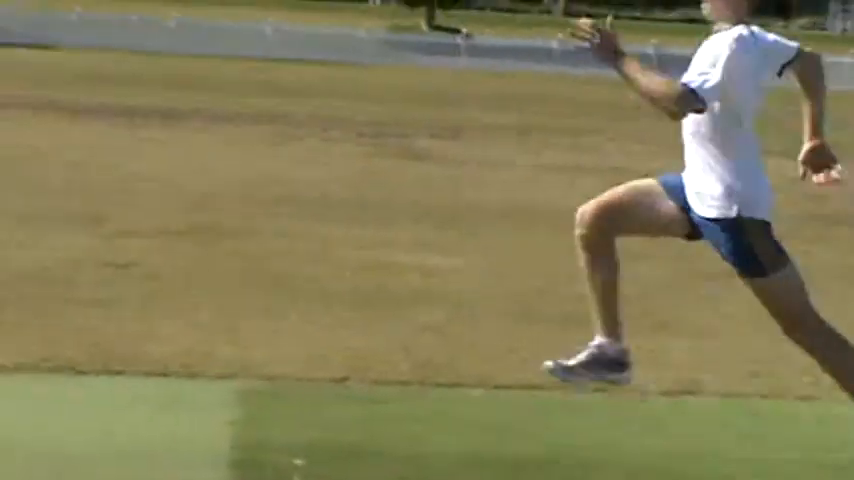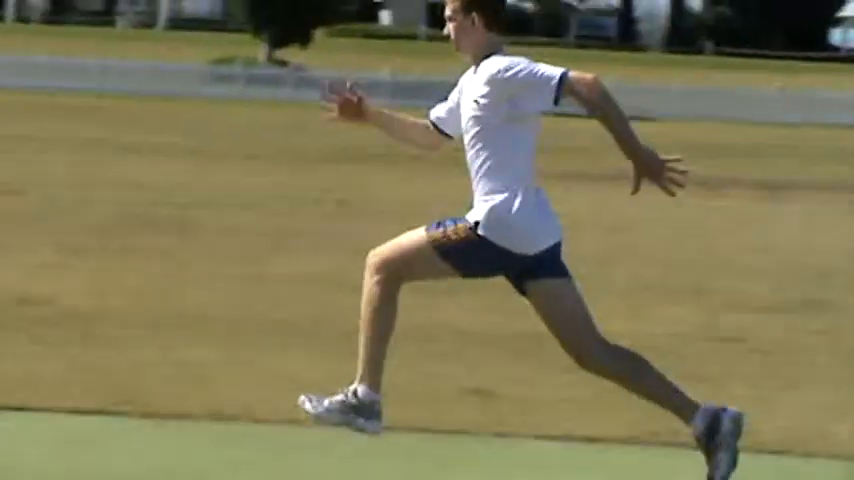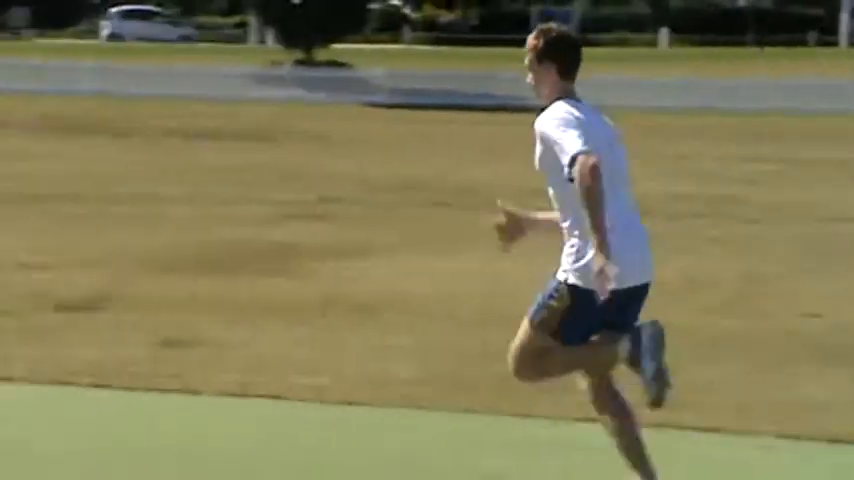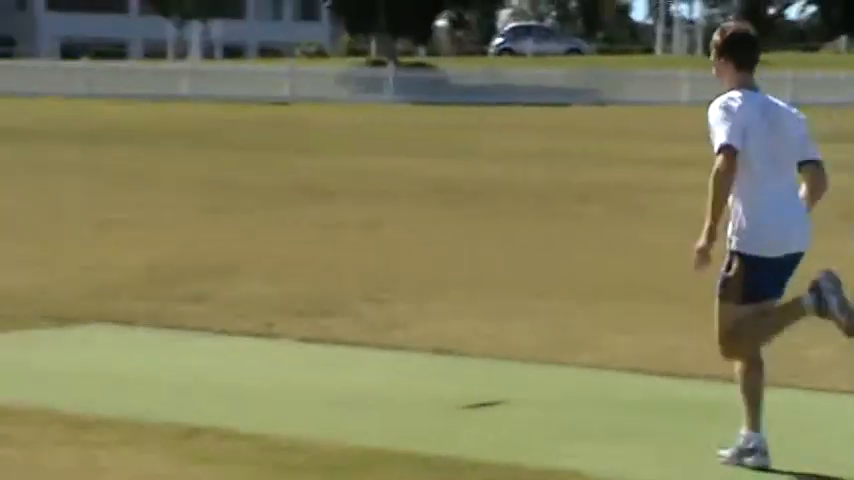
dt=0.5s
person 1, frame 1
left shoulder: (732, 45)
right shoulder: (749, 36)
left elbow: (678, 105)
right elbow: (809, 62)
left wrist: (619, 61)
right wrist: (814, 138)
left hip: (730, 202)
right hip: (697, 188)
left knee: (800, 324)
right knee: (591, 220)
right ankle: (609, 350)
person 1, frame 2
left shoulder: (503, 73)
right shoulder: (473, 80)
left elbow: (589, 85)
right elbow: (430, 134)
left wrist: (639, 154)
right wrist: (368, 115)
left hip: (497, 228)
right hip: (532, 234)
left knee: (381, 266)
right knee: (590, 354)
left ankle: (364, 399)
right ankle: (705, 420)
person 1, frame 3
left shoulder: (554, 121)
right shoulder: (601, 127)
left elbow: (590, 171)
left wrist: (601, 250)
right wrist: (535, 224)
left hip: (592, 271)
right hip: (633, 269)
left knee: (524, 366)
right knee: (597, 386)
left ankle: (631, 345)
person 1, frame 4
left shoulder: (725, 106)
right shoulder: (786, 113)
left elbow: (725, 163)
right elbow: (817, 182)
left wrist: (708, 232)
left hip: (756, 242)
right hip: (790, 239)
left knee: (733, 343)
right knee: (741, 342)
left ankle: (814, 300)
right ankle: (753, 439)
